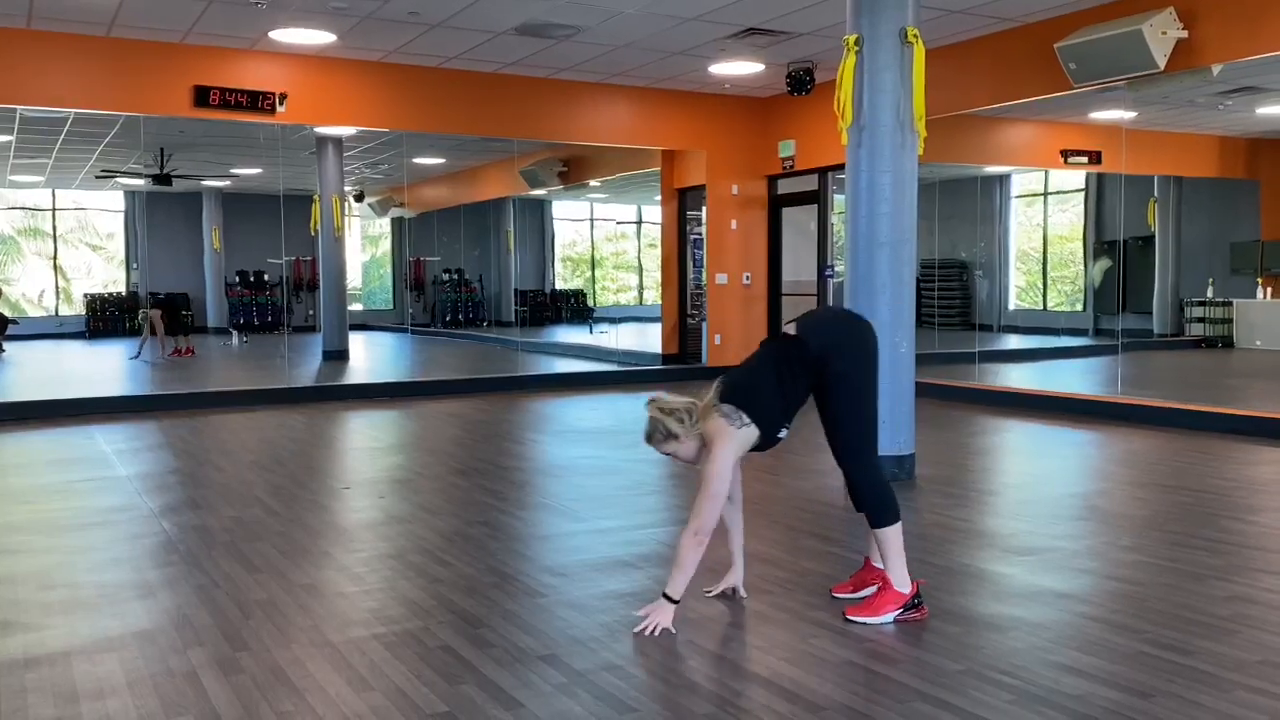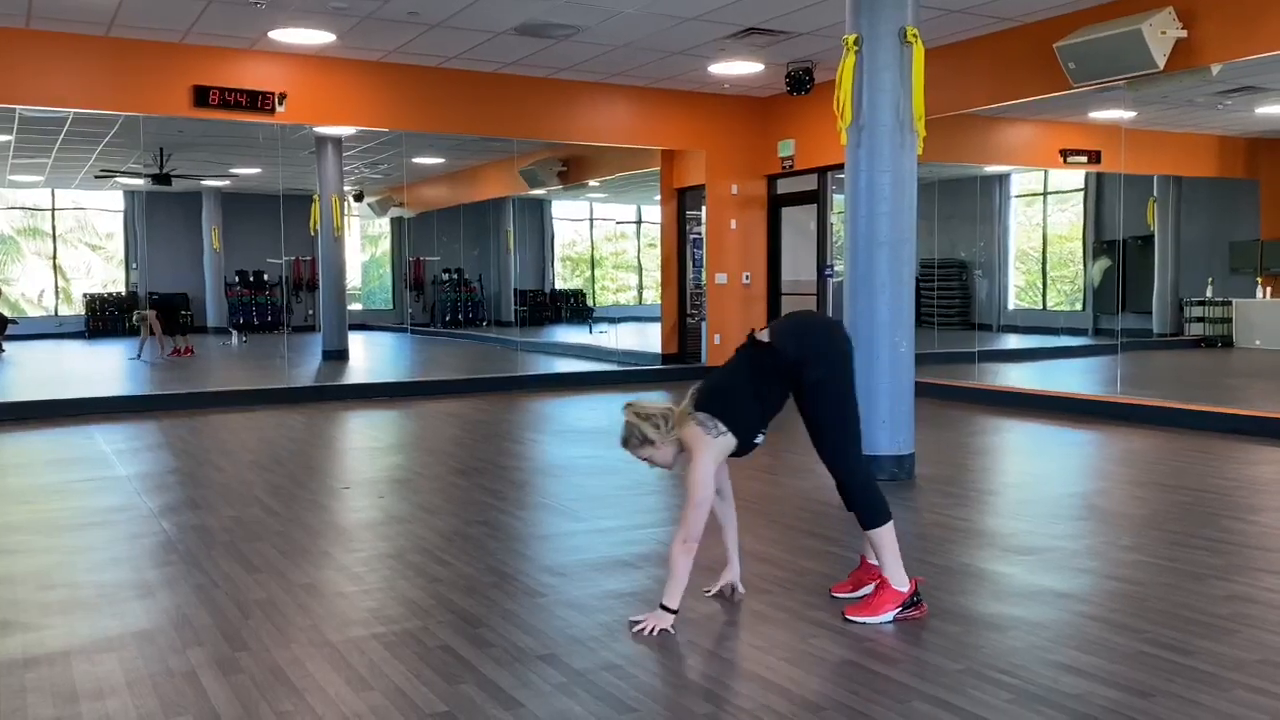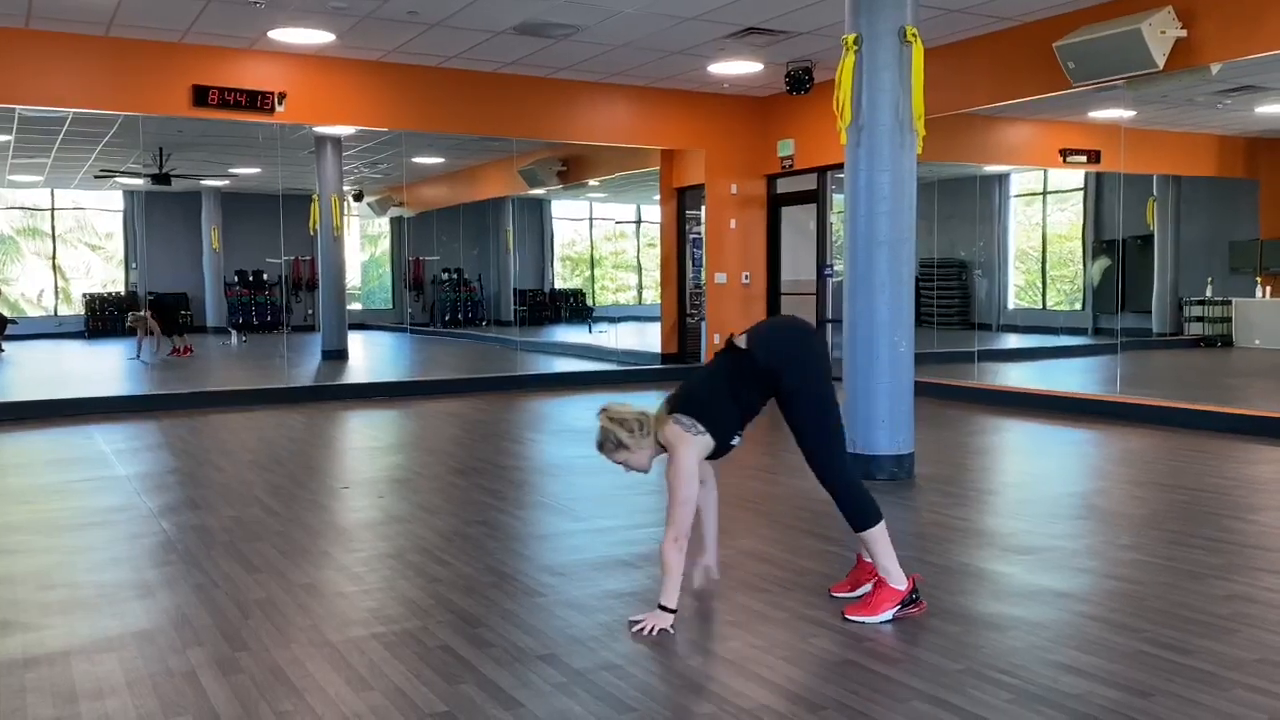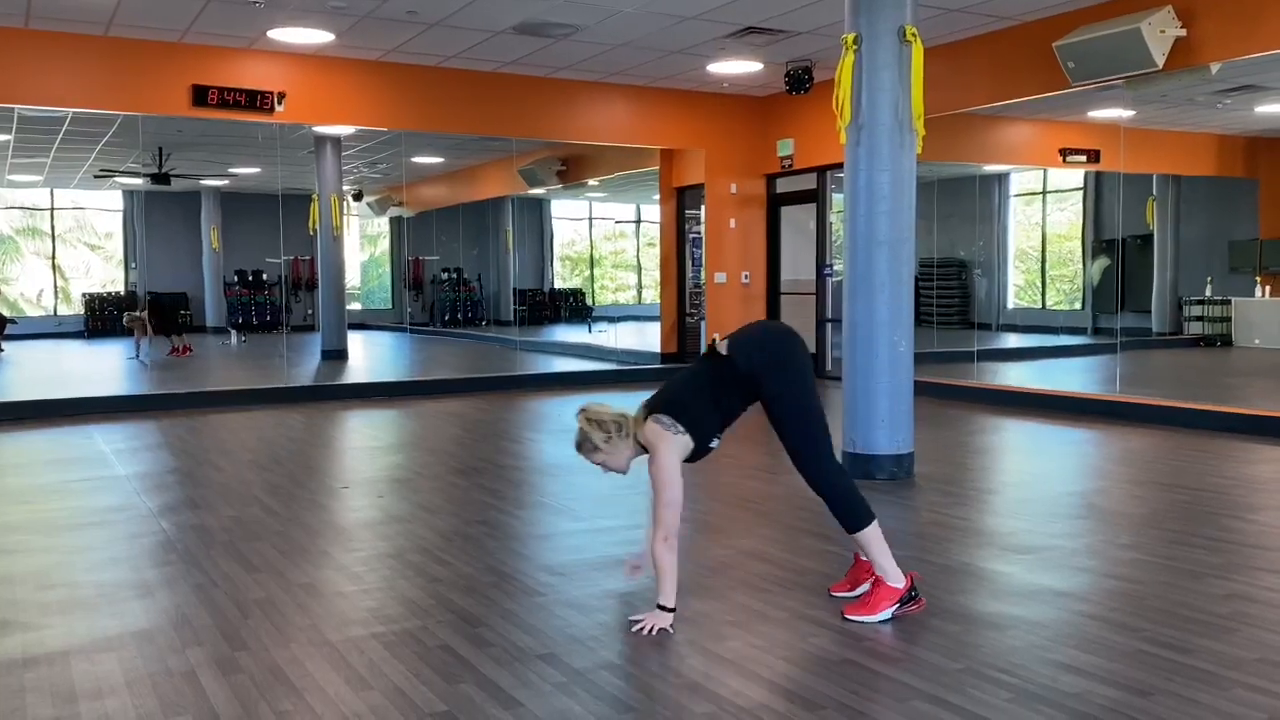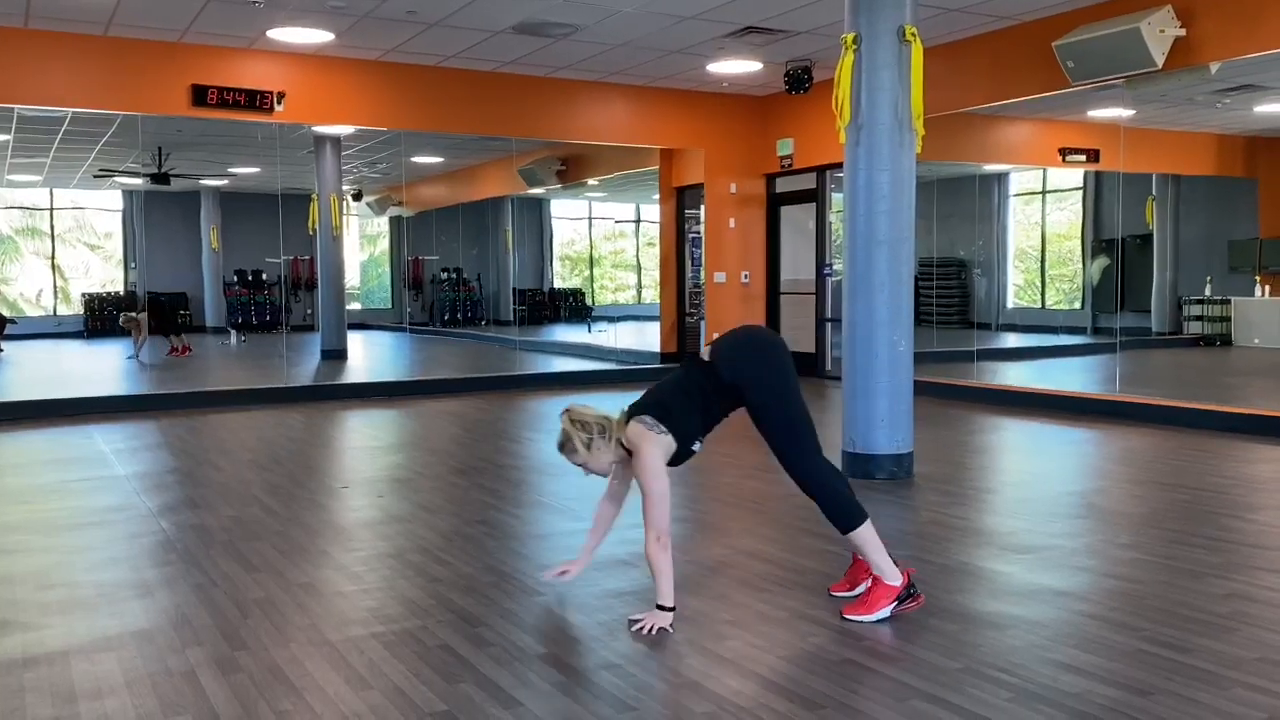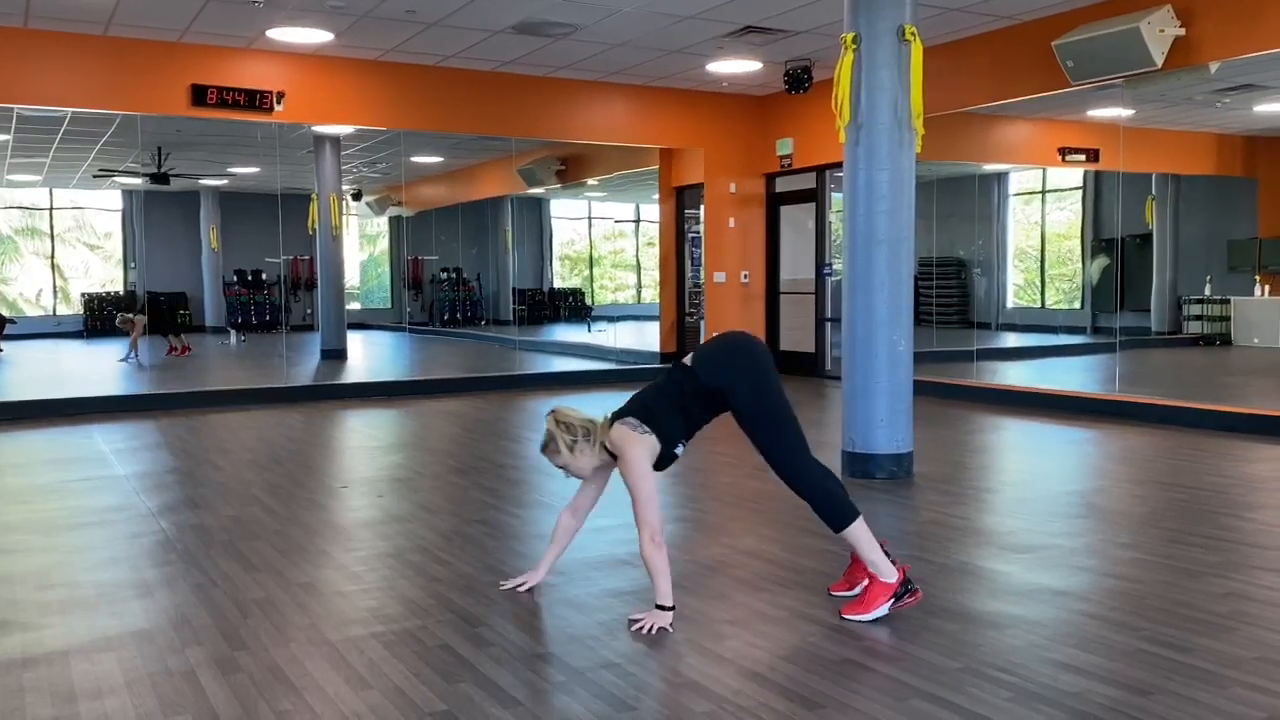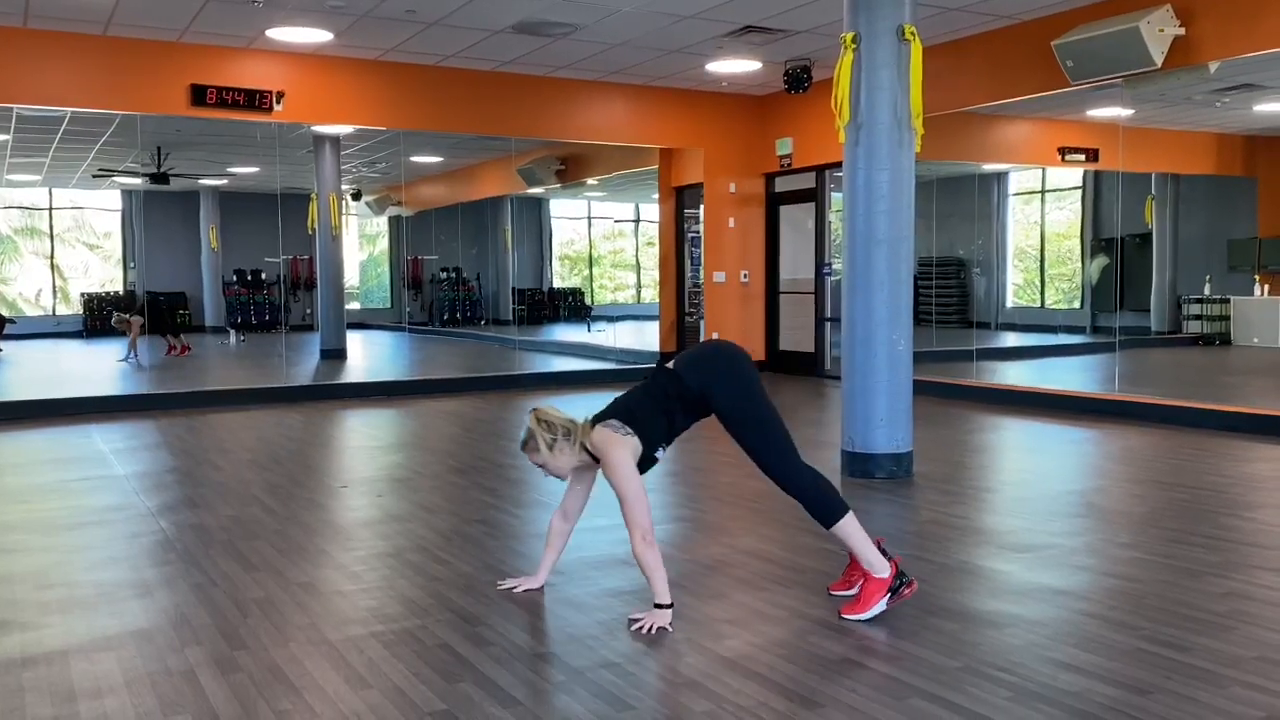
dt=0.1s
person 1, frame 1
left shoulder: (721, 438)
right shoulder: (711, 418)
left elbow: (698, 532)
right elbow: (730, 497)
left wrist: (669, 601)
right wrist: (737, 569)
left hip: (843, 344)
right hip: (820, 343)
left knee: (859, 464)
right knee: (851, 463)
left ankle: (902, 590)
right ankle: (877, 567)
person 1, frame 2
left shoulder: (699, 444)
right shoulder: (687, 423)
left elbow: (687, 538)
right elbow: (721, 491)
left wrist: (667, 608)
right wrist: (733, 566)
left hip: (812, 348)
right hip: (794, 343)
left knee: (846, 467)
right knee: (842, 464)
left ankle: (899, 588)
right ankle: (874, 566)
person 1, frame 3
left shoulder: (680, 443)
right shoulder: (666, 425)
left elbow: (677, 536)
right elbow: (703, 483)
left wrist: (667, 608)
right wrist: (710, 552)
left hip: (791, 353)
right hip: (776, 347)
left knee: (831, 469)
right knee: (828, 465)
left ankle: (897, 586)
right ankle: (869, 564)
person 1, frame 4
left shoulder: (660, 443)
right shoulder: (644, 430)
left elbow: (666, 534)
right elbow: (670, 494)
left wrist: (666, 608)
right wrist: (653, 551)
left hip: (770, 356)
right hip: (758, 351)
left knee: (819, 469)
right knee: (818, 465)
left ankle: (895, 584)
right ankle: (868, 562)
person 1, frame 5
left shoulder: (644, 444)
right shoulder: (627, 433)
left elbow: (658, 535)
right elbow: (612, 499)
left wrist: (665, 607)
right wrist: (582, 559)
left hip: (753, 363)
right hip: (741, 357)
left knee: (808, 471)
right knee: (808, 467)
left ankle: (893, 582)
right ankle: (865, 560)
person 1, frame 6
left shoulder: (629, 448)
right shoulder: (604, 443)
left elbow: (651, 536)
right elbow: (575, 510)
left wrist: (665, 607)
right wrist: (542, 570)
left hip: (736, 366)
right hip: (723, 365)
left knee: (798, 470)
right knee: (796, 469)
left ankle: (888, 579)
right ankle: (864, 557)
person 1, frame 7
left shoulder: (611, 449)
right shoulder: (588, 444)
left elbow: (642, 535)
right elbow: (565, 515)
left wrist: (663, 605)
right wrist: (539, 575)
left hip: (717, 374)
right hip: (704, 372)
left knee: (788, 471)
right knee: (786, 469)
left ankle: (882, 573)
right ankle: (863, 555)
